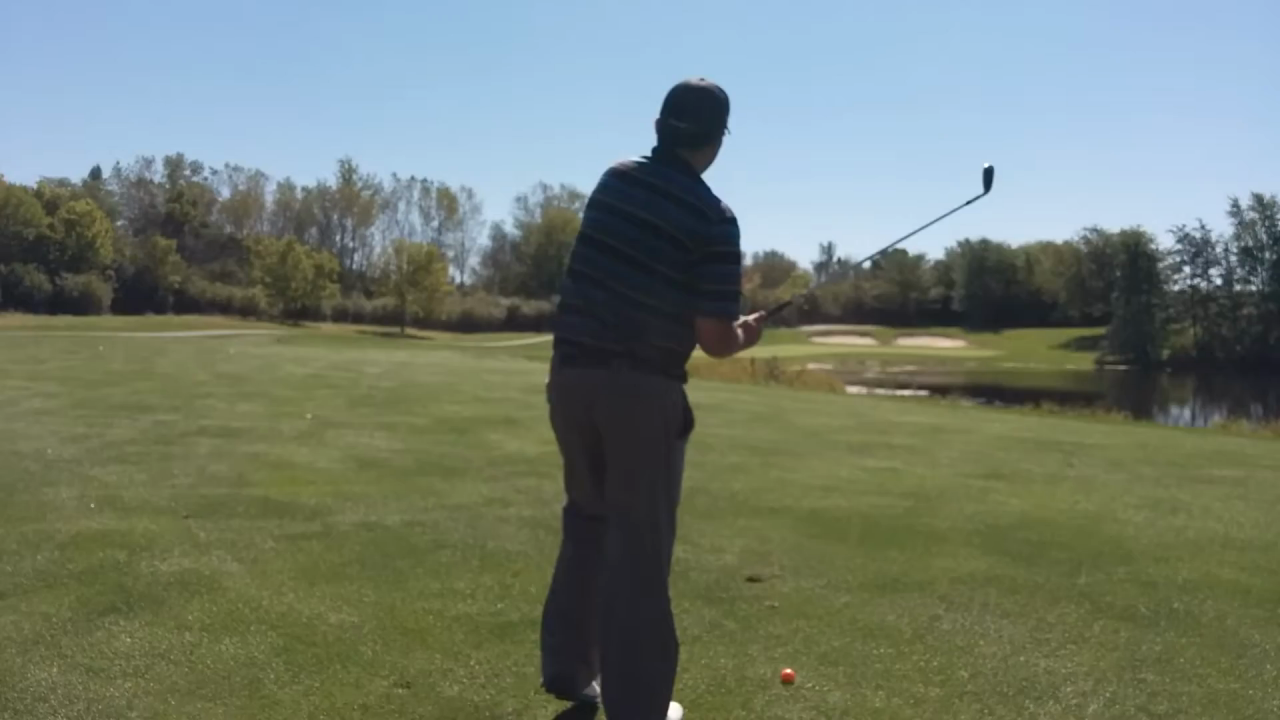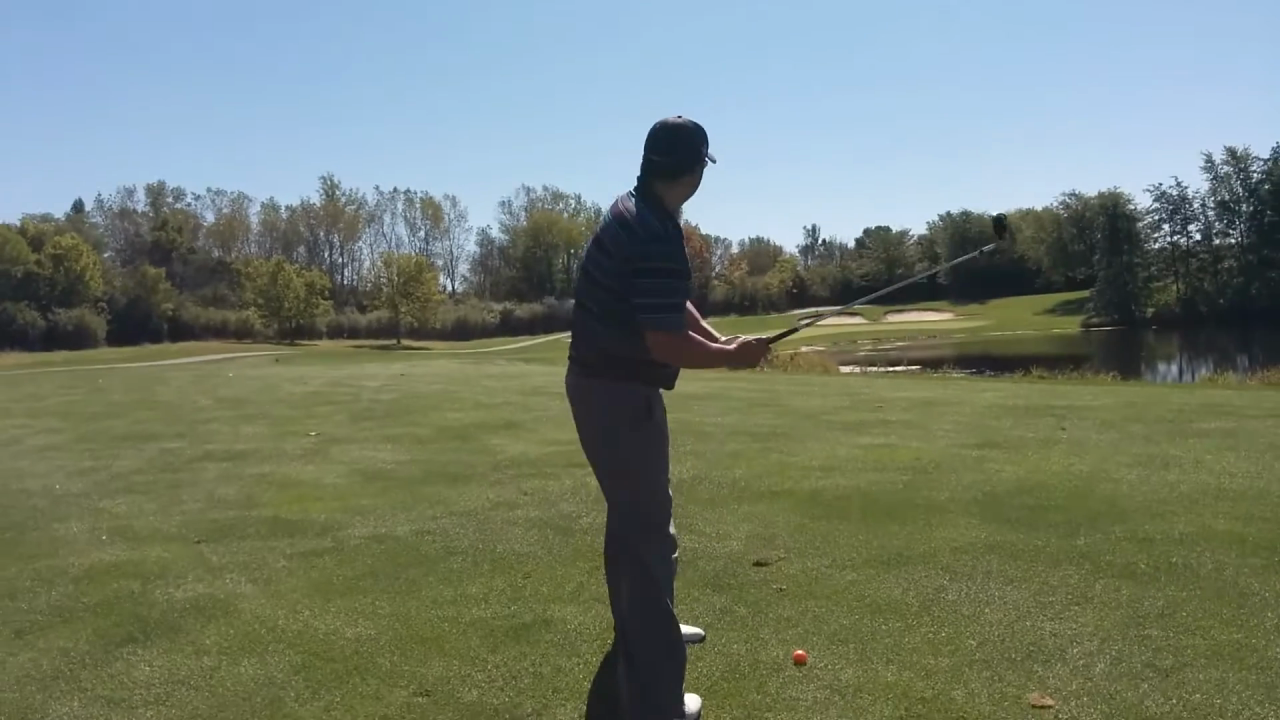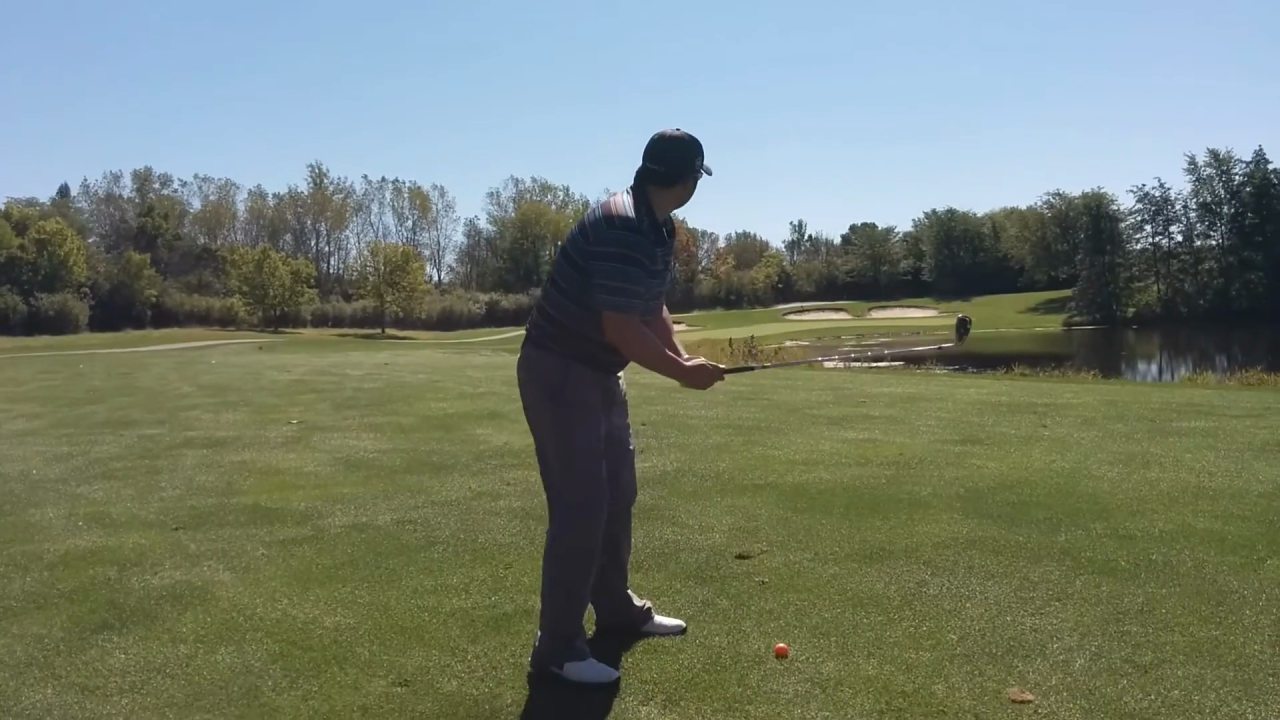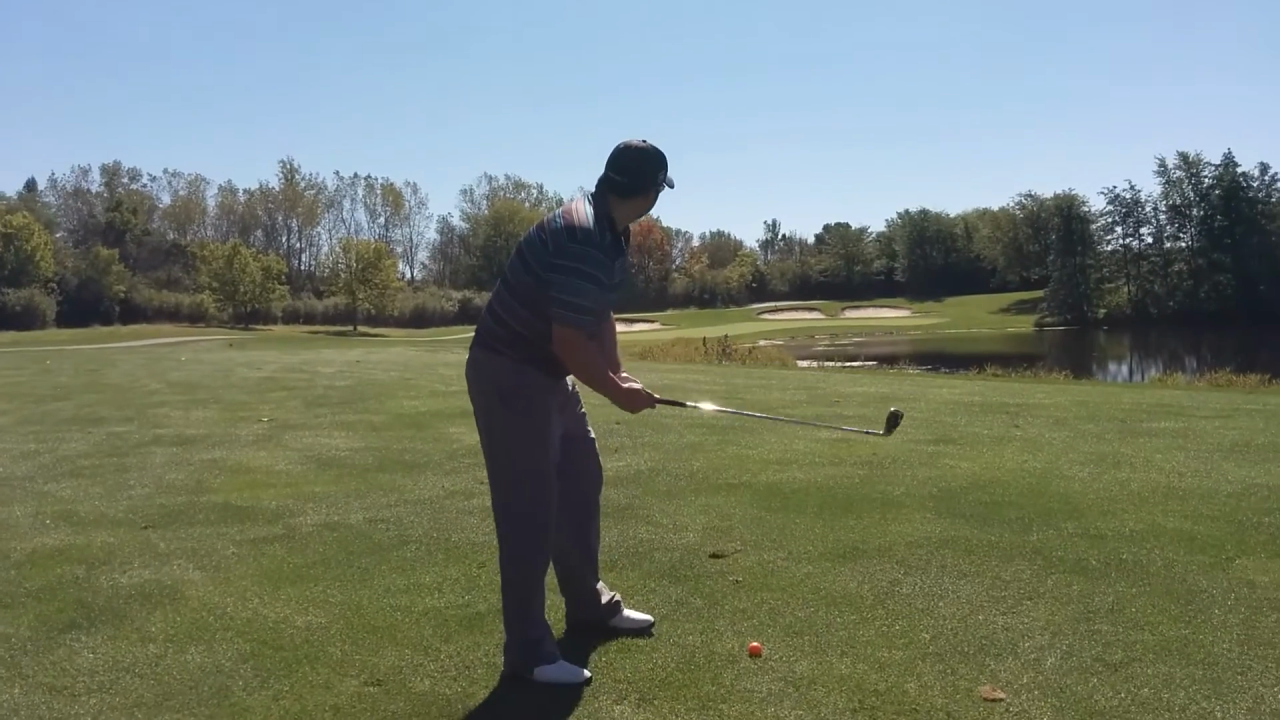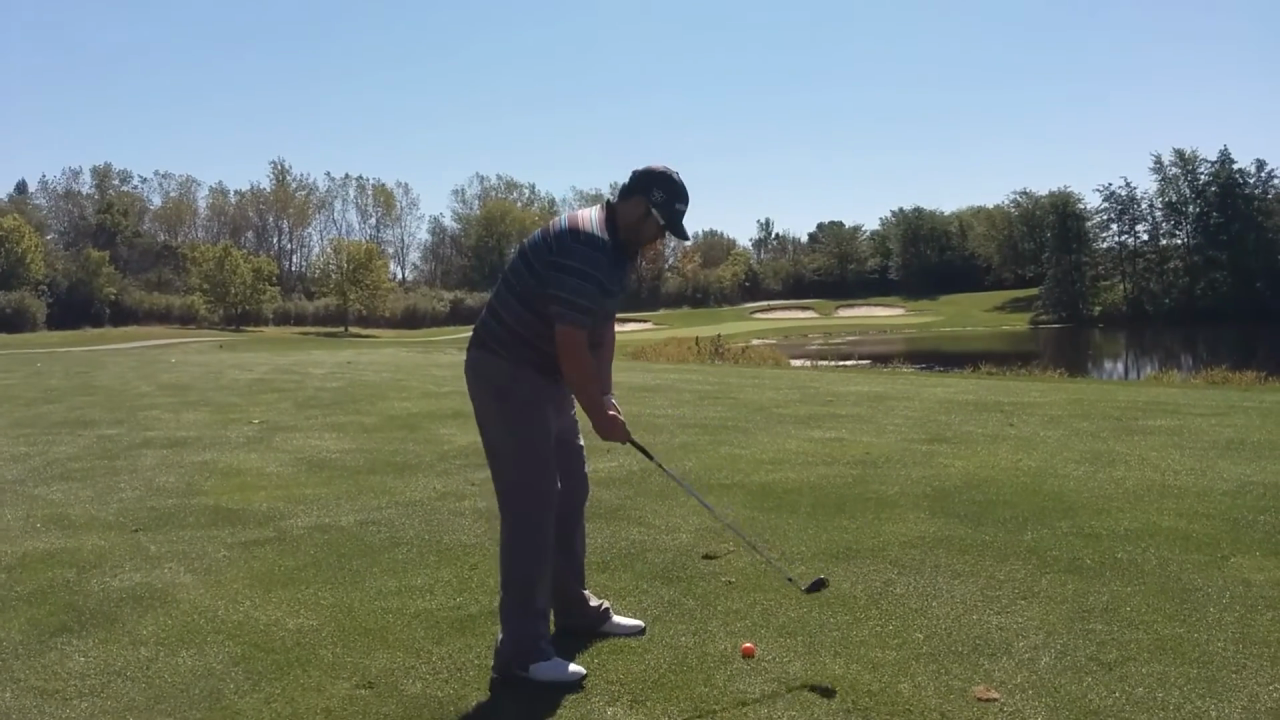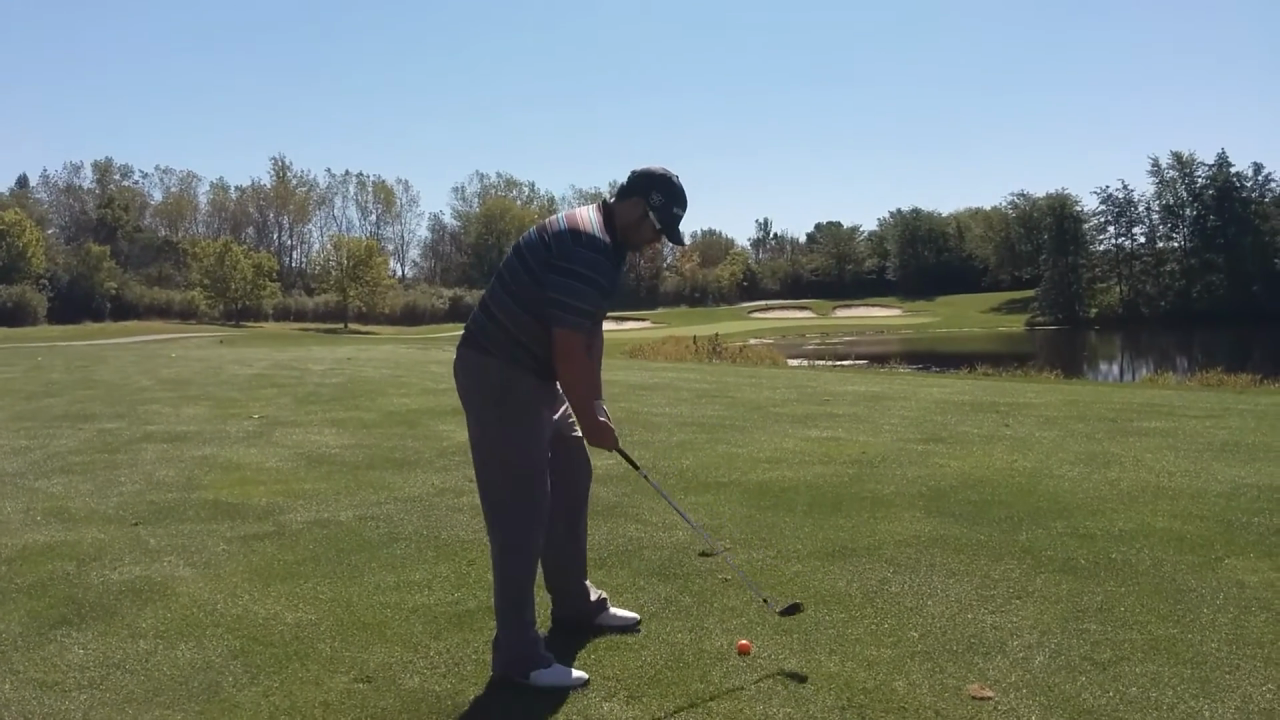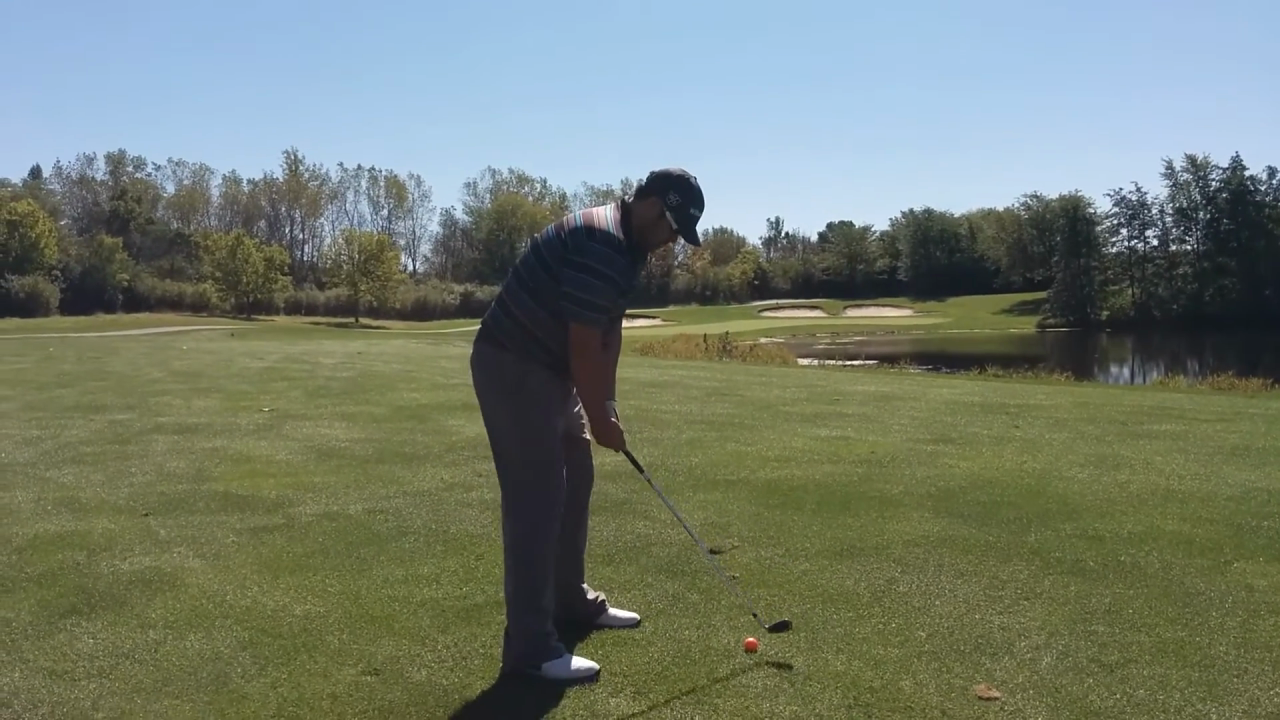
dt=0.4s
person 1, frame 1
left shoulder: (614, 180)
right shoulder: (712, 218)
right elbow: (715, 339)
left wrist: (721, 318)
right wrist: (744, 334)
left hip: (571, 374)
right hip: (643, 391)
left knee: (588, 521)
right knee: (640, 549)
left ankle: (569, 667)
person 1, frame 2
left shoulder: (635, 211)
right shoulder: (654, 235)
right elbow: (664, 343)
left wrist: (718, 339)
right wrist: (730, 356)
left hip: (611, 385)
right hip: (617, 391)
left knee: (637, 514)
right knee: (648, 531)
left ankle: (643, 627)
person 1, frame 3
left shoulder: (655, 228)
right shoulder: (623, 229)
left elbow: (651, 307)
right elbow: (622, 328)
left wrist: (680, 356)
right wrist: (680, 372)
left hip: (597, 373)
right hip: (559, 372)
left knee: (616, 492)
right knee: (579, 502)
left ankle: (615, 605)
right ankle: (558, 644)
person 1, frame 4
left shoulder: (610, 234)
right shoulder: (582, 241)
left elbow: (599, 315)
right elbow: (569, 341)
left wrist: (617, 375)
right wrist: (615, 393)
left hip: (547, 372)
right hip: (509, 373)
left knee: (581, 483)
right knee: (529, 506)
left ankle: (588, 602)
right ankle: (527, 646)
person 1, frame 5
left shoulder: (615, 246)
right shoulder: (585, 243)
left elbow: (600, 329)
right elbow: (570, 343)
left wrist: (606, 398)
right wrist: (598, 414)
left hip: (543, 374)
right hip: (505, 373)
left knee: (568, 491)
right knee: (532, 500)
left ankle: (573, 606)
right ankle: (521, 644)
person 1, frame 6
left shoulder: (604, 242)
right shoulder: (585, 246)
left elbow: (588, 333)
right elbow: (570, 349)
left wrist: (596, 404)
right wrist: (590, 419)
left hip: (533, 372)
right hip: (497, 373)
left knee: (571, 476)
right knee: (520, 505)
left ankle: (575, 601)
right ankle: (517, 650)
person 1, frame 7
left shoulder: (624, 244)
right shoulder: (600, 241)
left elbow: (607, 333)
right elbow: (584, 344)
left wrist: (607, 405)
right wrist: (600, 419)
left hip: (548, 368)
right hip: (512, 366)
left knee: (572, 482)
right knee: (536, 496)
left ankle: (570, 598)
right ankle: (528, 642)
